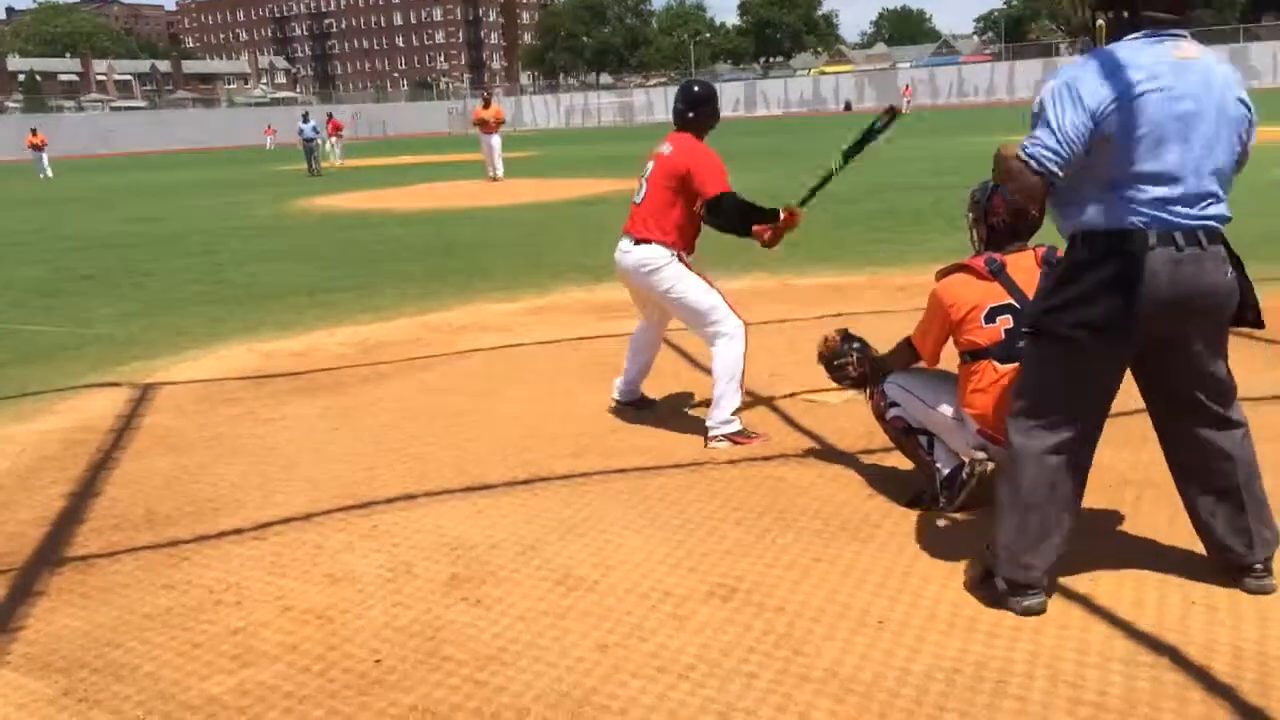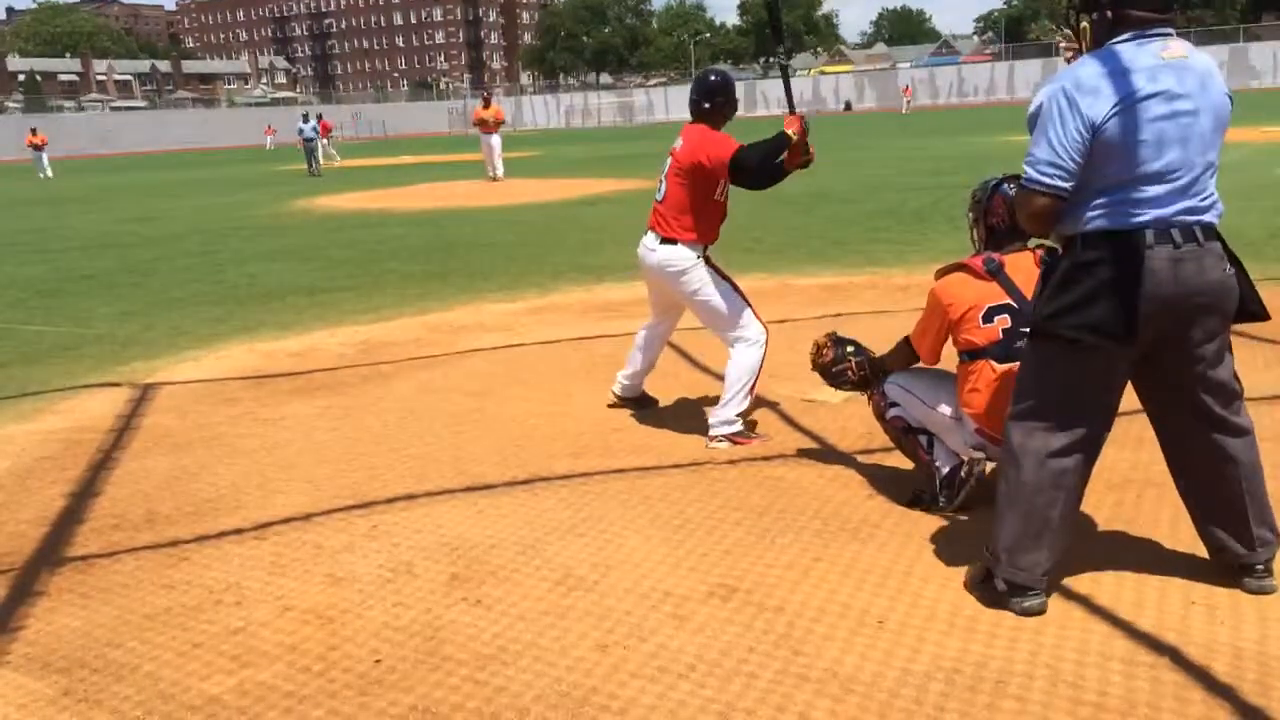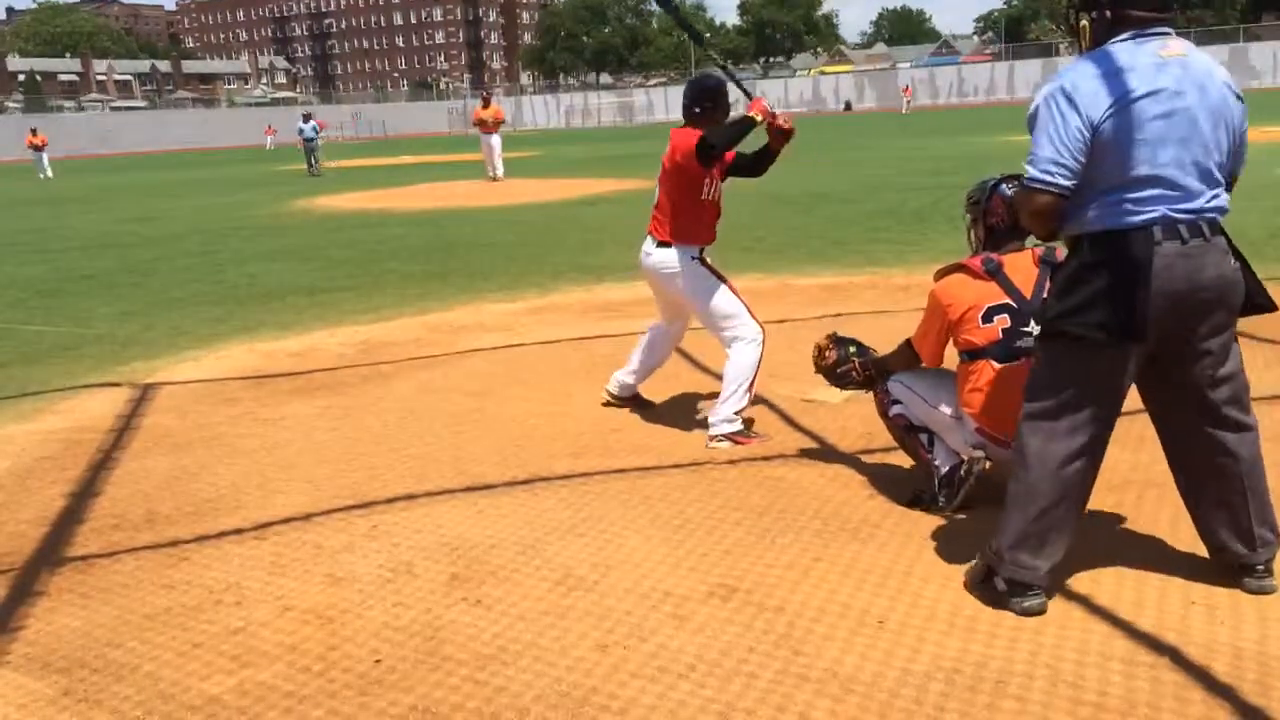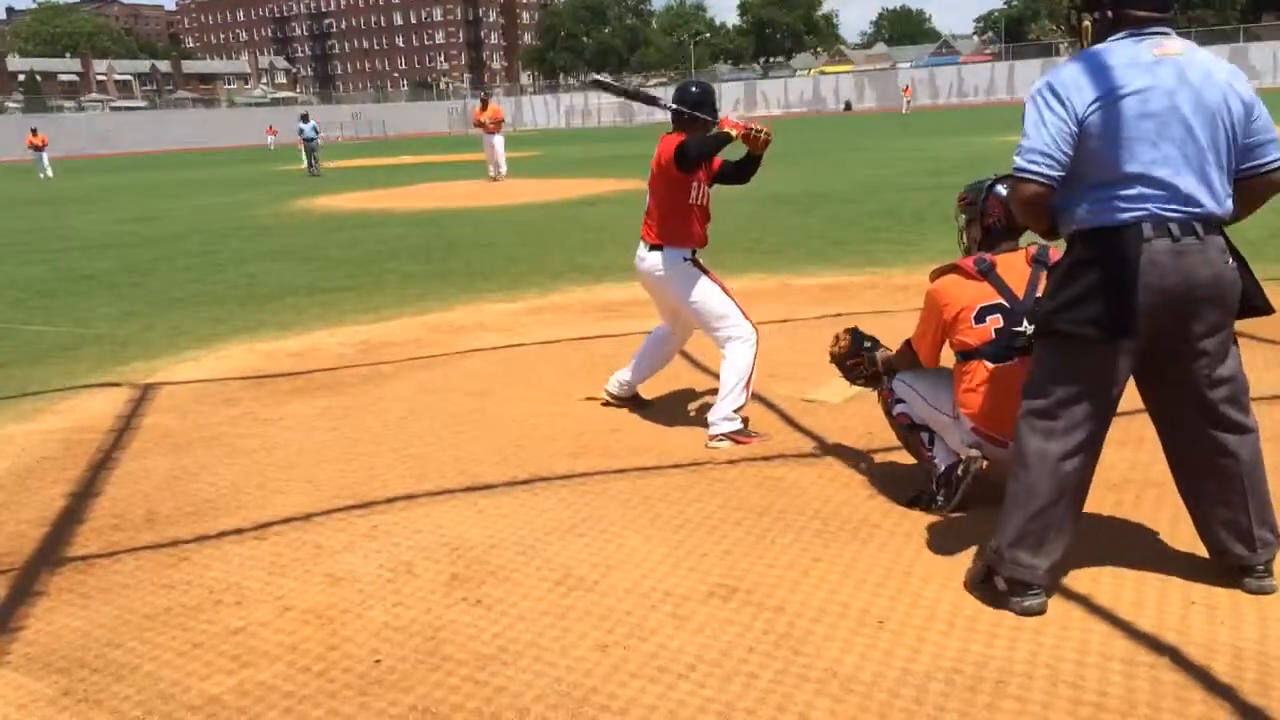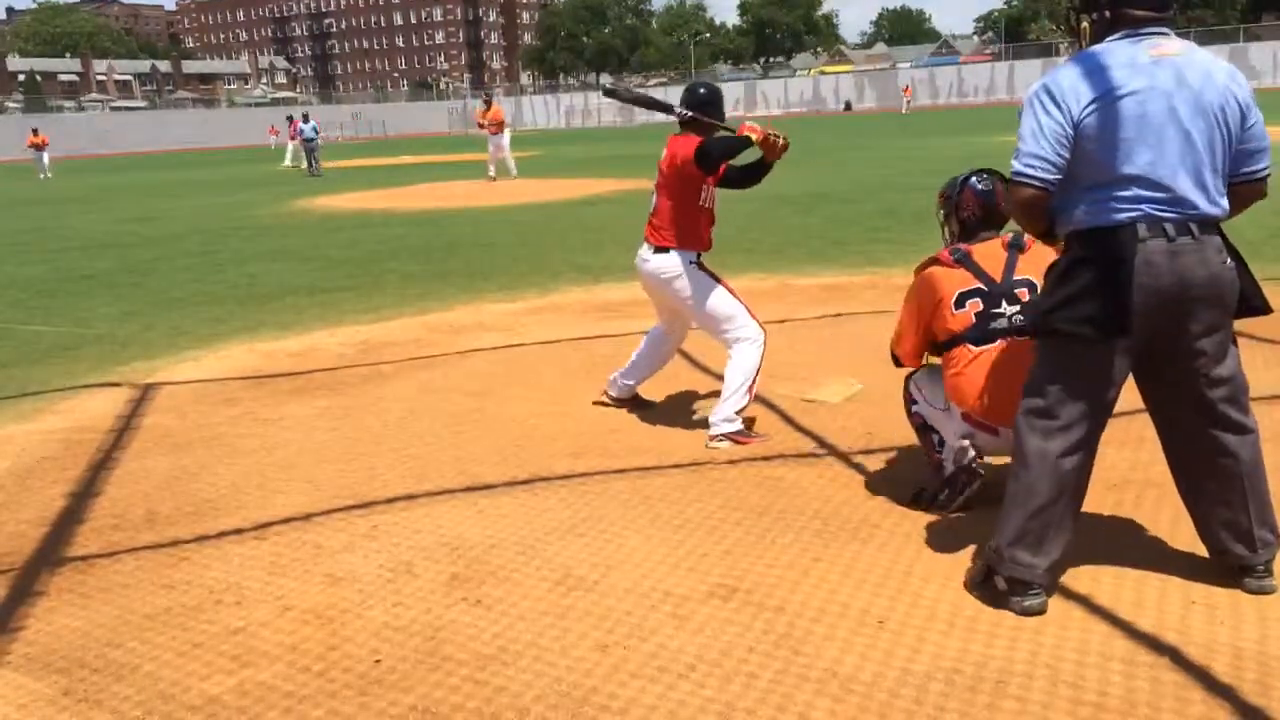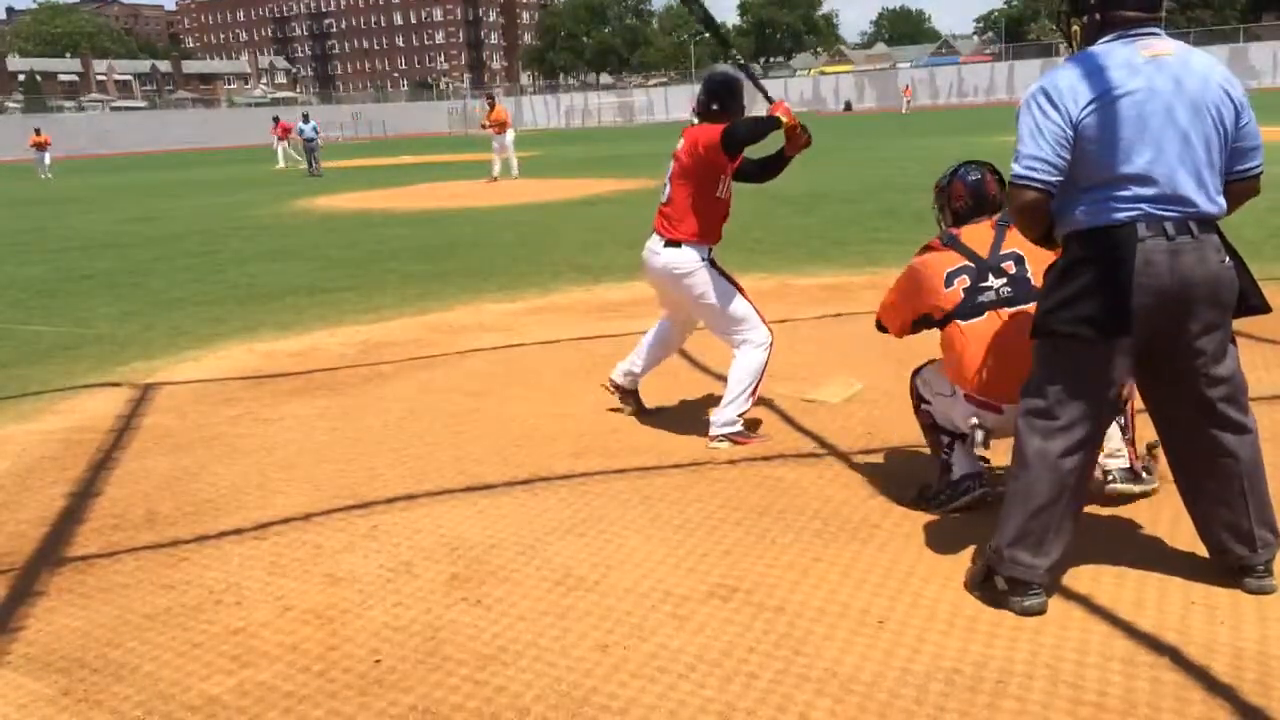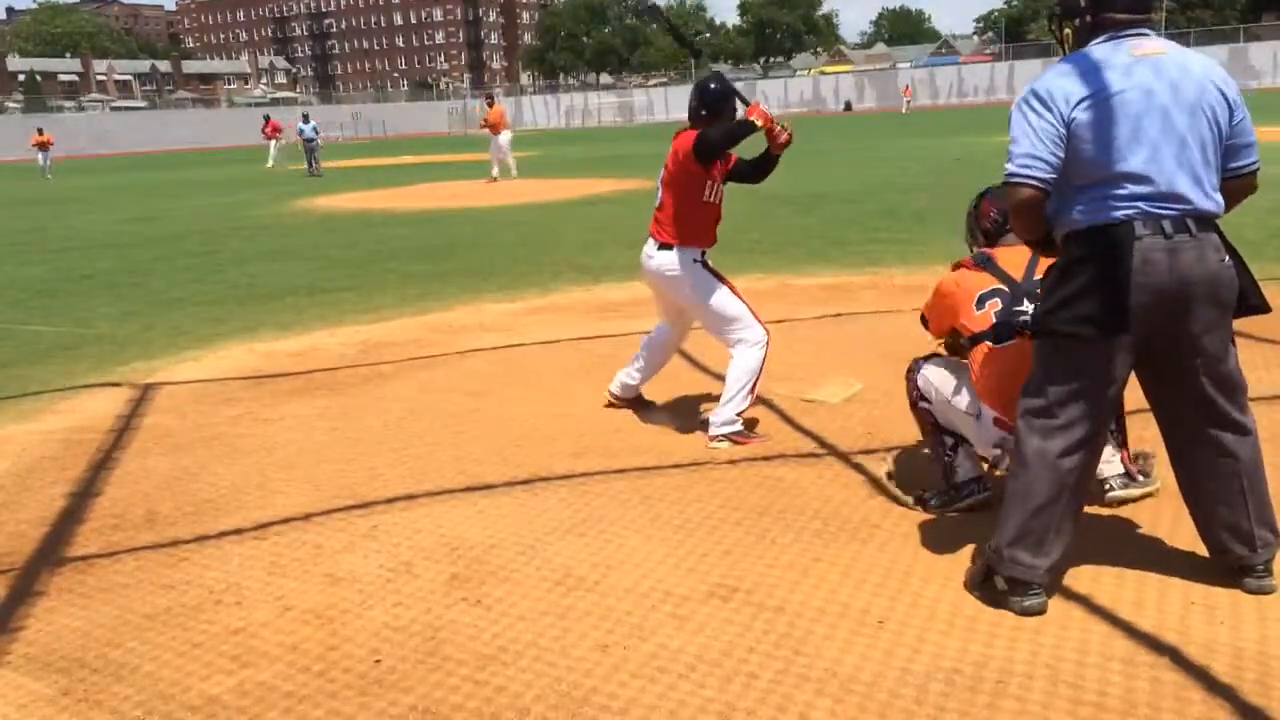
dt=0.3s
person 1, frame 1
left shoulder: (1088, 77)
right shoulder: (1229, 79)
left elbow: (1029, 186)
left wrist: (1005, 164)
left hip: (1110, 272)
right hip: (1205, 266)
left knee: (1046, 426)
right knee: (1210, 417)
left ankle: (1017, 575)
person 1, frame 2
left shoulder: (1080, 84)
right shoulder: (1209, 75)
left elbow: (1038, 208)
left wrist: (1025, 212)
left hip: (1111, 273)
right hip: (1203, 266)
left knee: (1049, 425)
right knee: (1214, 420)
left ankle: (1017, 575)
person 1, frame 3
left shoulder: (1080, 82)
right shoulder: (1218, 76)
left elbow: (1041, 203)
right elbow: (1225, 176)
left wrist: (1052, 229)
left hip: (1117, 272)
right hip: (1209, 263)
left knee: (1060, 424)
right knee: (1218, 417)
left ankle: (1019, 574)
person 1, frame 4
left shoulder: (1073, 79)
right shoulder: (1226, 75)
left elbow: (1029, 193)
left wrist: (1056, 229)
left hip: (1112, 268)
right hip: (1205, 263)
left knee: (1057, 422)
right knee: (1218, 417)
left ankle: (1019, 573)
person 1, frame 5
left shoulder: (1071, 80)
right shoulder: (1225, 75)
left elbow: (1027, 195)
left wrist: (1055, 231)
left hip: (1109, 269)
right hip: (1203, 264)
left knee: (1056, 422)
right knee: (1218, 416)
left ankle: (1019, 572)
person 1, frame 6
left shoulder: (1067, 82)
right shoulder: (1216, 74)
left elbow: (1028, 198)
left wrist: (1050, 237)
left hip: (1108, 268)
right hip: (1202, 262)
left knee: (1057, 422)
right knee: (1218, 415)
left ankle: (1020, 572)
person 1, frame 7
left shoulder: (1059, 84)
right shoulder: (1210, 73)
left elbow: (1024, 195)
left wrist: (1047, 243)
left hip: (1106, 268)
right hip: (1201, 262)
left knee: (1056, 422)
right knee: (1216, 415)
left ankle: (1019, 572)
person 2, frame 1
left shoulder: (668, 147)
right shoulder: (698, 155)
left elbow: (710, 211)
right elbow: (726, 209)
left wrist: (755, 228)
right wrist: (777, 217)
left hip: (628, 252)
right hip: (656, 259)
left knee: (653, 322)
right knee: (728, 330)
left ankle: (626, 392)
right ankle: (722, 427)
person 2, frame 2
left shoulder: (691, 137)
right shoulder: (708, 142)
left elbow: (749, 177)
right elbow: (748, 165)
left wrist: (788, 163)
right wrist: (788, 135)
left hip: (652, 248)
right hip: (680, 258)
left knee: (661, 321)
right knee: (749, 335)
left ankle: (627, 388)
right ankle: (725, 426)
person 2, frame 3
left shoulder: (693, 142)
right shoulder: (686, 141)
left elbow: (751, 166)
right elbow: (711, 149)
left wrist: (775, 141)
right wrist: (753, 116)
left hip: (657, 253)
right hip: (679, 259)
left knee: (672, 324)
right knee: (746, 335)
left ankle: (621, 388)
right ankle: (725, 426)
person 2, frame 4
left shoulder: (696, 153)
right shoulder: (672, 147)
left elbow: (736, 175)
right elbow: (689, 156)
left wrist: (755, 151)
right wrist: (727, 133)
left hip: (655, 257)
right hip: (670, 261)
left knee: (676, 327)
right knee: (741, 335)
left ankle: (620, 387)
right ankle: (724, 426)
person 2, frame 5
left shoulder: (685, 151)
right shoulder: (684, 149)
left elbow: (739, 178)
right elbow: (712, 154)
left wrist: (768, 157)
right wrist: (748, 136)
left hip: (651, 259)
right hip: (675, 264)
left knee: (673, 328)
right knee: (749, 336)
left ankle: (621, 388)
right ankle: (724, 427)
person 2, frame 6
left shoulder: (699, 141)
right shoulder: (706, 138)
left elbow: (757, 172)
right elbow: (739, 134)
left wrist: (789, 149)
right wrist: (778, 118)
left hip: (659, 252)
right hip: (685, 259)
left knee: (677, 322)
right knee: (755, 338)
left ankle: (625, 379)
right ankle: (725, 427)
person 2, frame 7
left shoulder: (713, 153)
right shoulder: (688, 143)
left elbow: (752, 173)
right elbow: (710, 143)
left wrist: (774, 149)
right wrist: (753, 121)
left hip: (657, 255)
right hip: (681, 262)
left knee: (674, 325)
right knee: (751, 337)
left ankle: (624, 389)
right ankle: (725, 427)
person 3, frame 1
left shoulder: (955, 286)
left elbow: (911, 354)
left wrist: (871, 368)
left hip: (987, 433)
left knee: (887, 388)
left ankle: (948, 472)
person 3, frame 2
left shoulder: (955, 284)
left elbow: (911, 353)
left wrist: (871, 368)
left hip: (987, 433)
left knee: (888, 388)
left ankle: (947, 472)
person 3, frame 3
left shoulder: (953, 286)
left elbow: (914, 357)
left wrist: (869, 368)
left hip: (988, 434)
left knee: (891, 386)
left ankle: (950, 469)
person 3, frame 4
left shoulder: (949, 285)
left elbow: (914, 358)
left wrist: (880, 362)
left hip: (987, 434)
left knee: (898, 385)
left ankle: (948, 470)
person 3, frame 5
left shoulder: (934, 276)
right shoulder: (1044, 255)
left elbow: (904, 356)
left hip: (982, 425)
left knee: (920, 385)
left ankle: (955, 474)
person 3, frame 6
left shoulder: (929, 262)
left elbow: (886, 323)
left hip: (983, 408)
left knee: (925, 380)
left ankle: (961, 476)
right ankle: (1120, 468)
person 3, frame 7
left shoulder: (957, 284)
left elbow: (932, 325)
left hip: (1006, 432)
left knee: (922, 372)
left ankle: (964, 482)
right ankle: (1116, 475)
